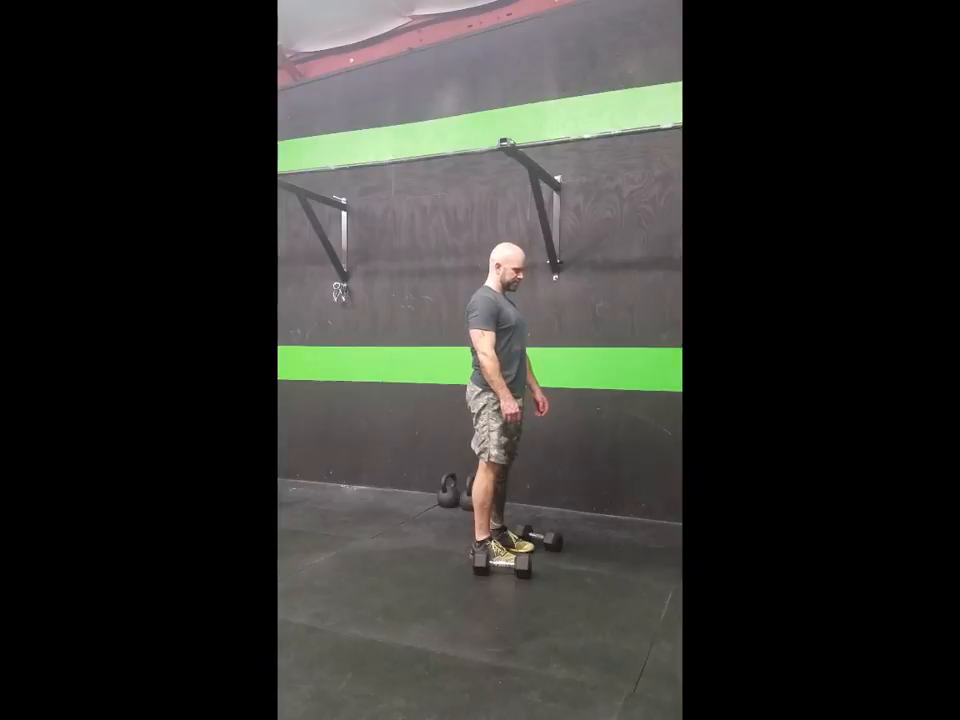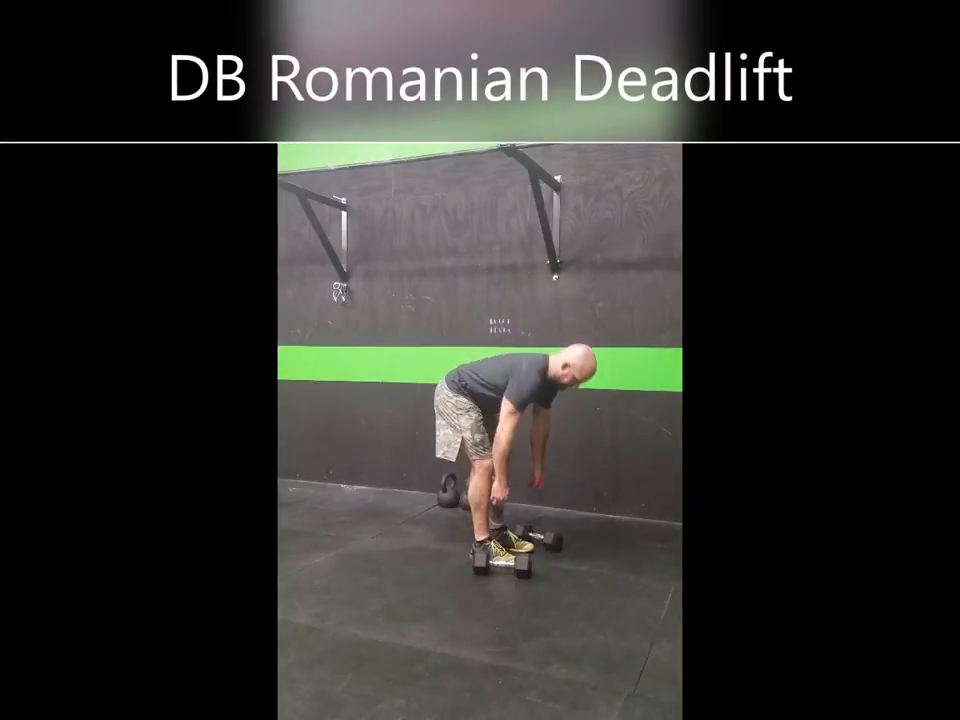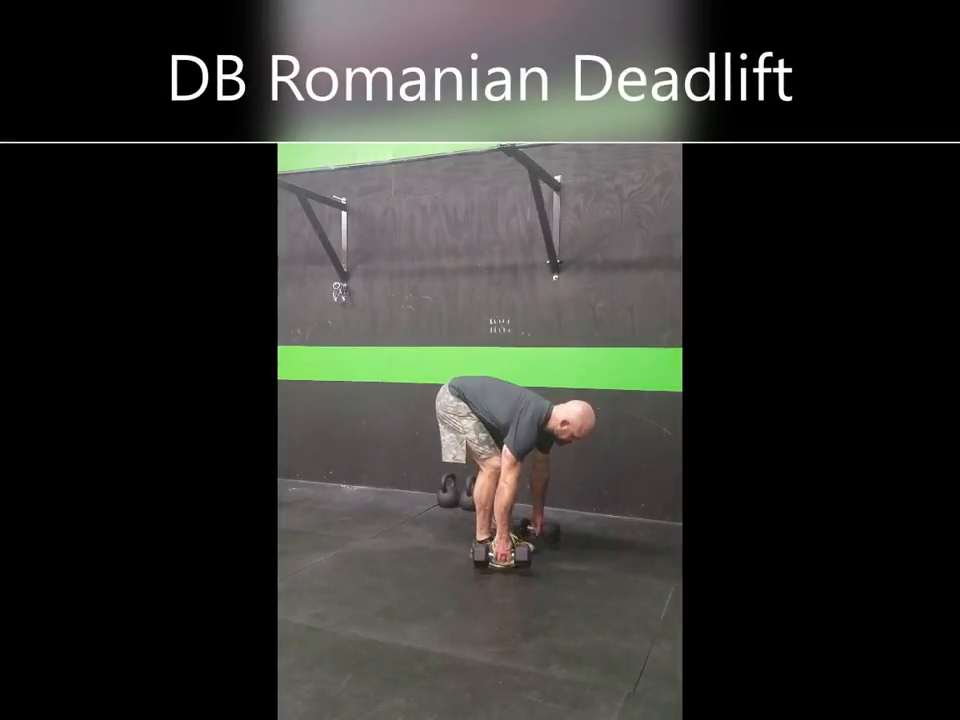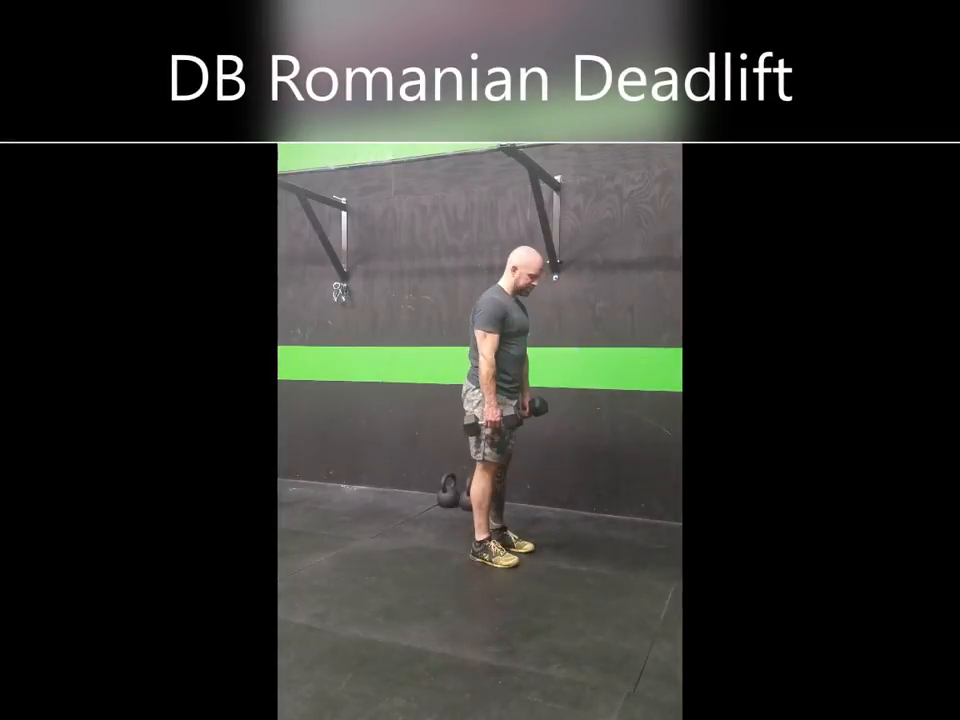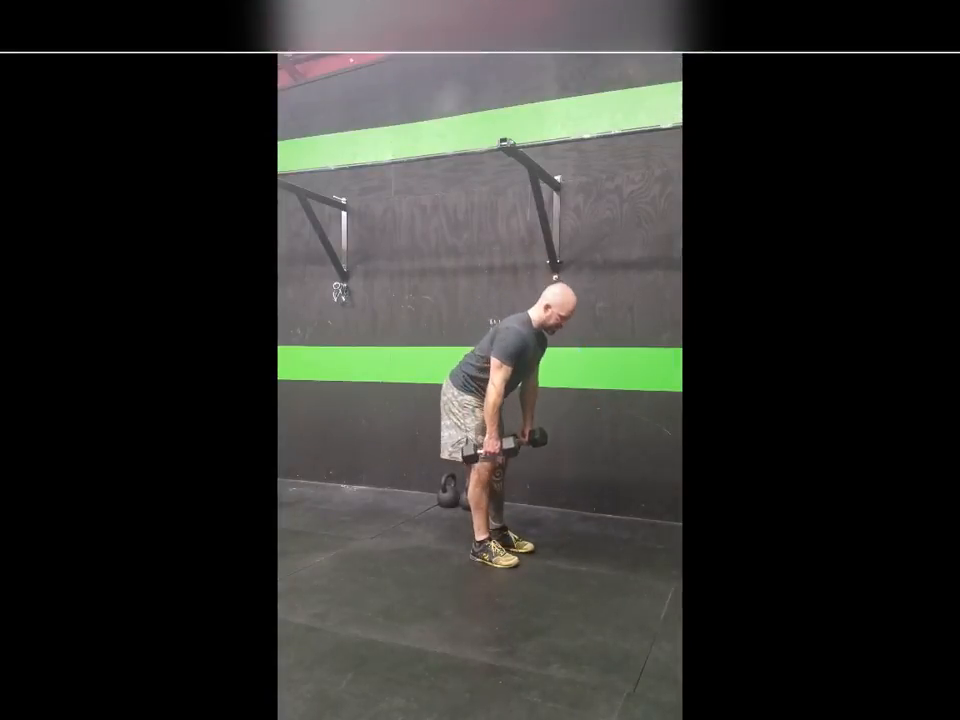
dt=1s
person 1, frame 1
left shoulder: (505, 303)
right shoulder: (483, 302)
right elbow: (485, 355)
left wrist: (534, 389)
right wrist: (505, 397)
left hip: (509, 396)
right hip: (491, 397)
left knee: (502, 466)
right knee: (490, 466)
left ankle: (497, 530)
right ankle: (482, 542)
person 1, frame 2
left shoulder: (548, 378)
right shoulder: (529, 376)
left elbow: (541, 423)
right elbow: (505, 431)
left wrist: (538, 466)
right wrist: (501, 482)
left hip: (479, 400)
right hip: (456, 396)
left knee: (495, 464)
right knee: (484, 465)
left ankle: (497, 531)
right ankle: (482, 543)
person 1, frame 3
left shoulder: (546, 420)
right shoulder: (528, 425)
left elbow: (541, 469)
right elbow: (507, 482)
left wrist: (538, 513)
right wrist: (502, 537)
left hip: (473, 400)
right hip: (454, 401)
left knee: (505, 465)
right knee: (493, 465)
left ankle: (497, 533)
right ankle: (483, 542)
person 1, frame 4
left shoulder: (517, 305)
right shoulder: (492, 302)
right elbow: (486, 357)
left wrist: (525, 394)
right wrist: (490, 405)
left hip: (507, 397)
right hip: (486, 395)
left knee: (501, 465)
right knee: (488, 466)
left ankle: (498, 530)
right ankle: (481, 543)
person 1, frame 5
left shoulder: (538, 338)
right shoulder: (514, 332)
left elbow: (530, 382)
right elbow: (496, 385)
left wrist: (528, 423)
right wrist: (491, 436)
left hip: (484, 399)
right hip: (464, 394)
left knee: (498, 464)
right knee: (484, 466)
left ankle: (498, 531)
right ankle: (482, 544)
